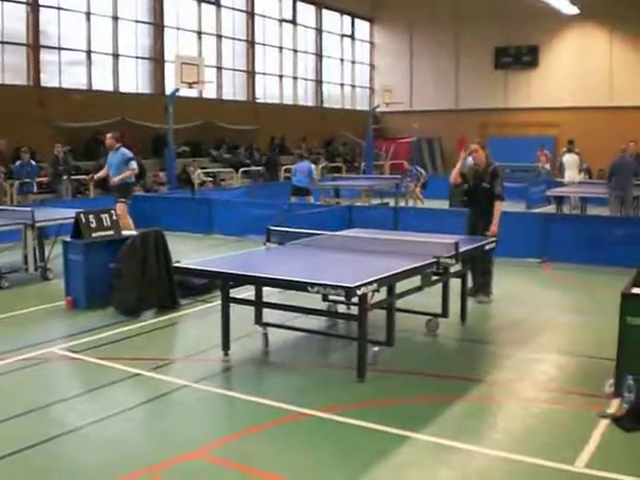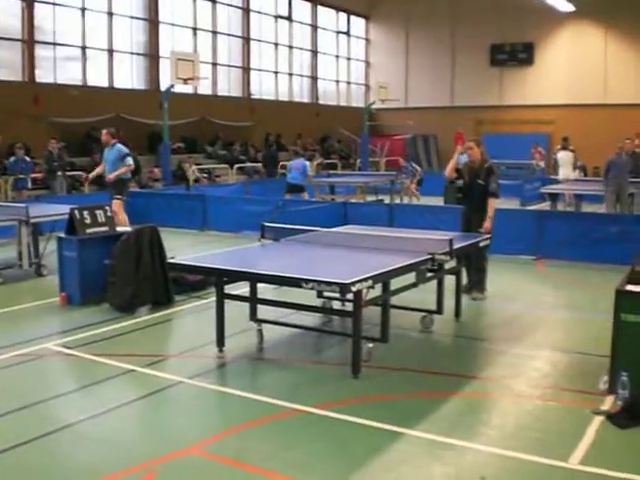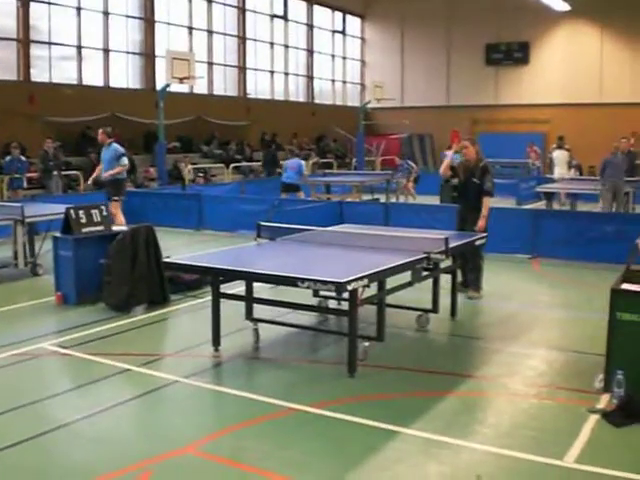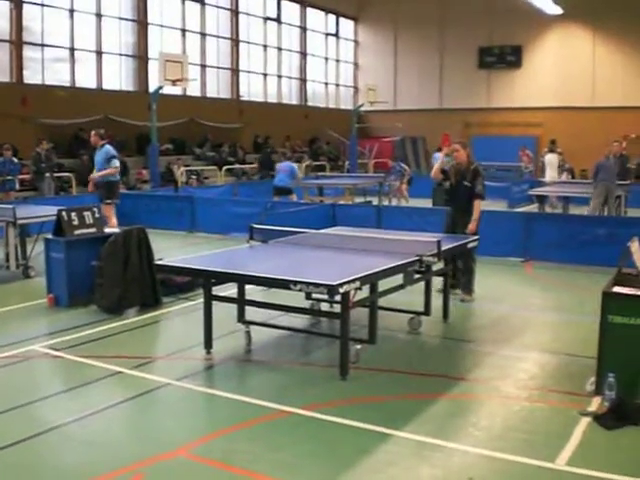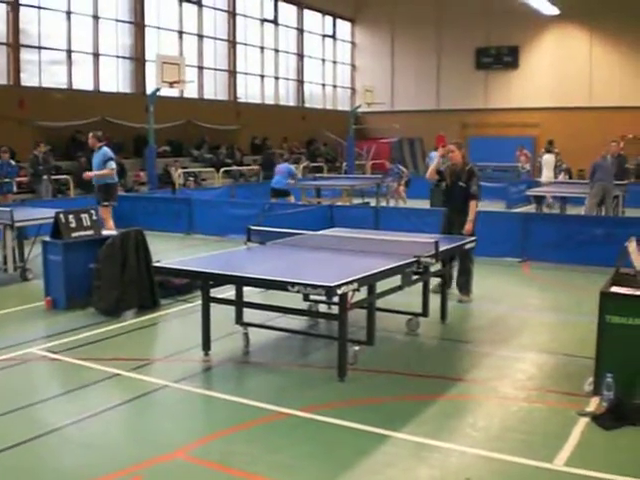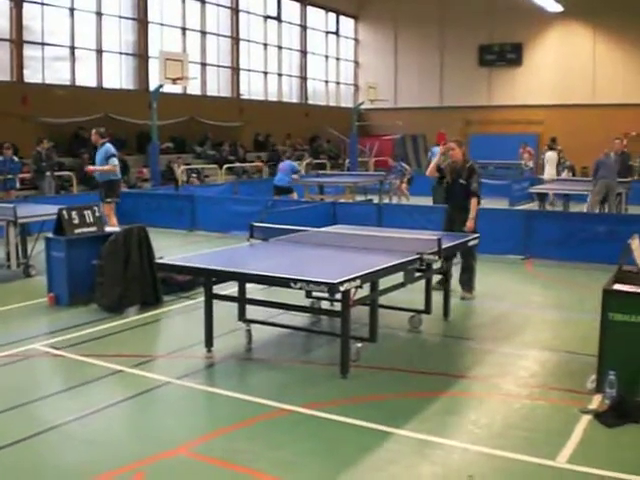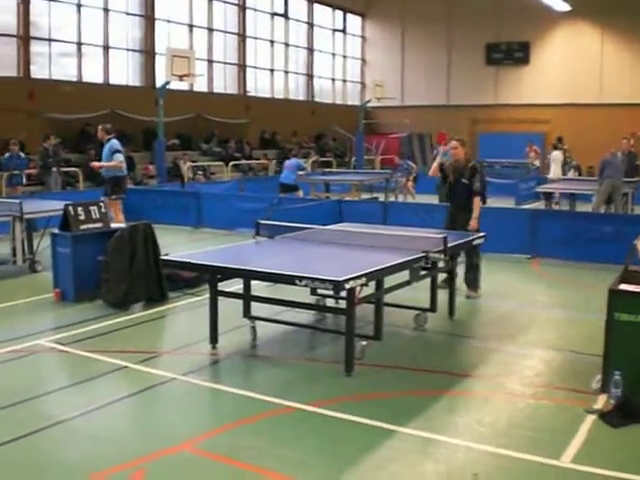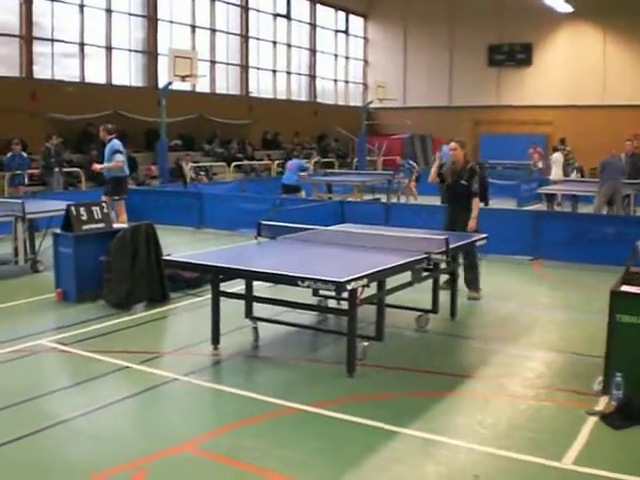
dt=0.1s
person 1, frame 1
left shoulder: (493, 172)
right shoulder: (471, 170)
left elbow: (498, 199)
right elbow: (453, 181)
left wrist: (495, 222)
right wrist: (461, 160)
left hip: (487, 218)
right hip: (473, 216)
left knee: (484, 255)
left ankle: (485, 291)
right ankle: (476, 287)
person 1, frame 2
left shoulder: (489, 169)
right shoulder: (467, 168)
left elbow: (492, 196)
right elbow: (448, 175)
left wrist: (489, 218)
right wrist: (456, 155)
left hip: (481, 215)
right hip: (467, 213)
left knee: (479, 252)
left ankle: (479, 288)
right ankle: (471, 284)
person 1, frame 3
left shoulder: (484, 168)
right shoulder: (462, 166)
left elbow: (487, 195)
right elbow: (443, 173)
left wrist: (483, 217)
right wrist: (452, 153)
left hip: (476, 214)
right hip: (462, 211)
left knee: (474, 250)
left ankle: (475, 287)
right ankle: (465, 281)
person 1, frame 4
left shoulder: (475, 171)
right shoulder: (453, 169)
left elbow: (478, 198)
right elbow: (434, 176)
left wrist: (474, 220)
right wrist: (443, 157)
left hip: (467, 217)
right hip: (453, 214)
left knee: (466, 254)
left ankle: (467, 290)
right ankle: (454, 282)
person 1, frame 5
left shoulder: (470, 171)
right shoulder: (448, 170)
left elbow: (474, 198)
right elbow: (430, 176)
left wrist: (470, 221)
right wrist: (439, 158)
left hip: (463, 217)
right hip: (449, 214)
left knee: (464, 254)
left ankle: (465, 291)
right ankle: (445, 283)
person 1, frame 6
left shoulder: (471, 169)
right shoulder: (448, 167)
left elbow: (474, 196)
right elbow: (430, 173)
left wrist: (472, 218)
right wrist: (439, 155)
left hip: (465, 215)
right hip: (451, 212)
left knee: (467, 252)
left ankle: (468, 288)
right ankle: (445, 280)
person 1, frame 7
left shoulder: (473, 168)
right shoulder: (450, 166)
left elbow: (477, 195)
right elbow: (432, 174)
left wrist: (475, 217)
right wrist: (440, 155)
left hip: (467, 214)
right hip: (453, 211)
left knee: (471, 251)
left ankle: (473, 287)
person 1, frame 8
left shoulder: (471, 170)
right shoulder: (448, 168)
left elbow: (476, 196)
right elbow: (432, 180)
left wrist: (474, 218)
right wrist: (437, 162)
left hip: (466, 214)
right hip: (451, 212)
left knee: (469, 251)
left ankle: (474, 288)
right ankle: (452, 280)
